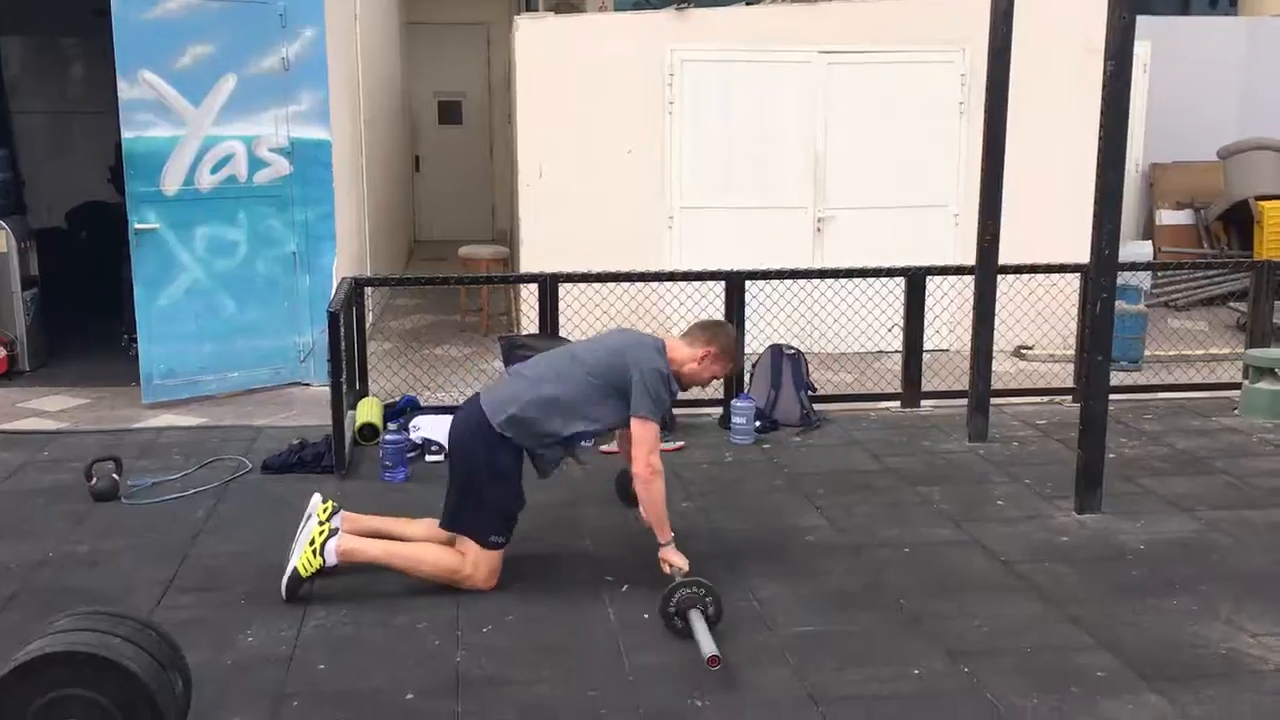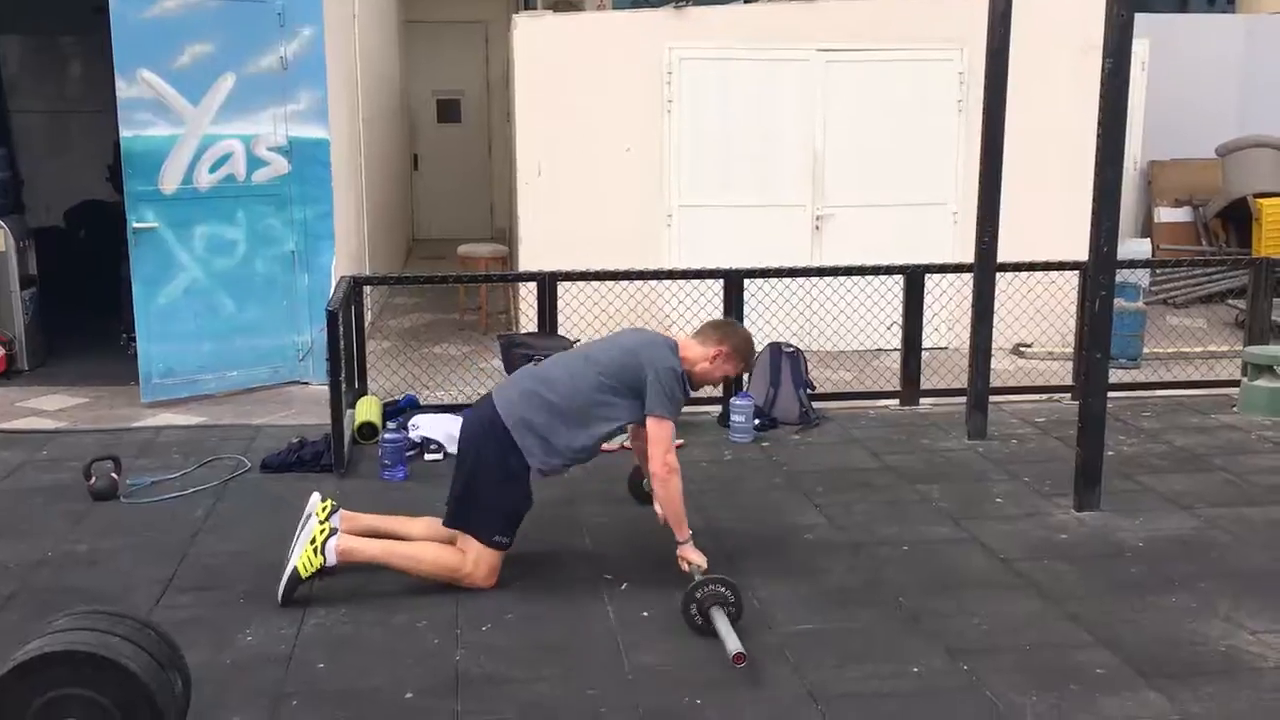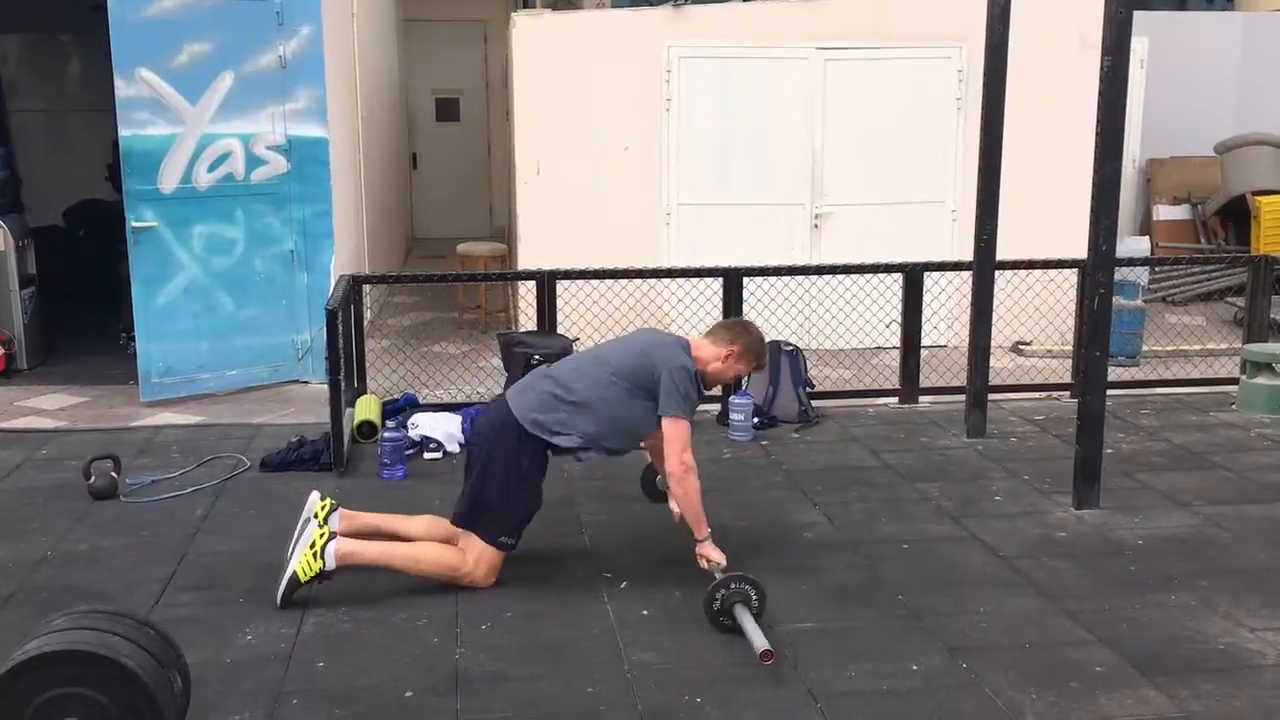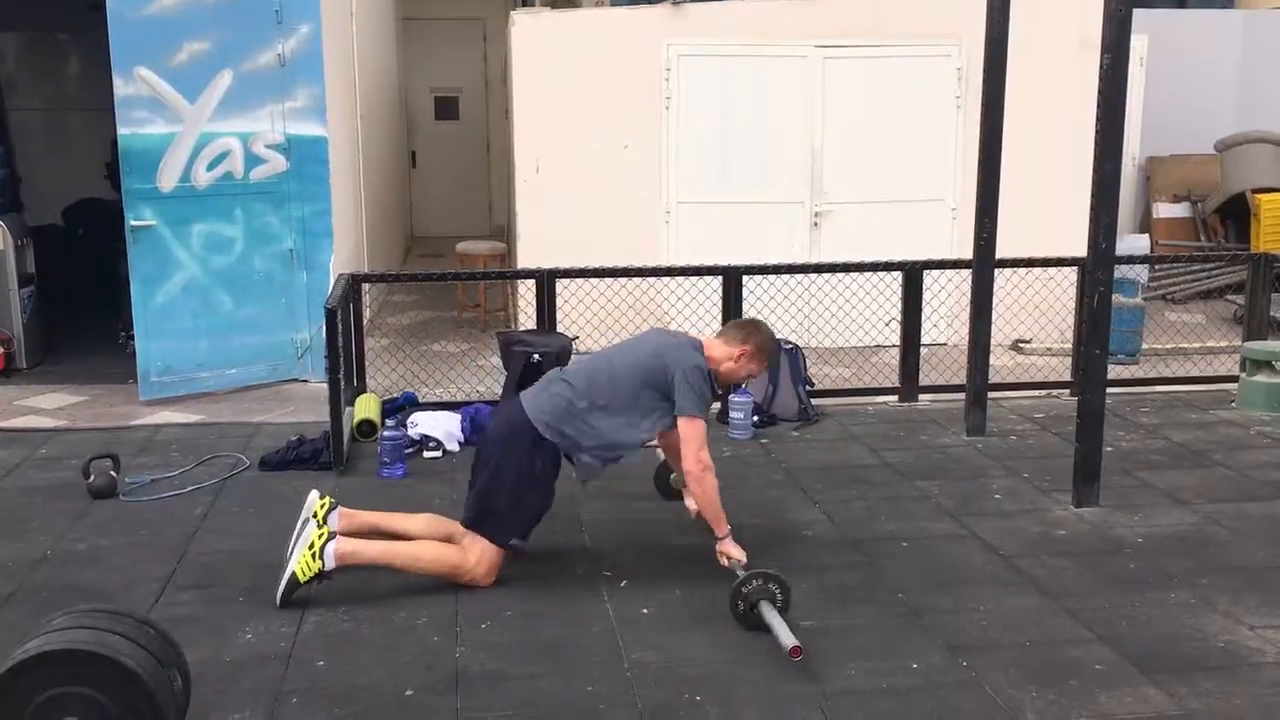
dt=0.1s
person 1, frame 1
left shoulder: (640, 350)
right shoulder: (653, 370)
left elbow: (629, 436)
right elbow: (647, 467)
left wrist: (645, 500)
right wrist: (666, 543)
left hip: (486, 419)
right hip: (494, 432)
left knee: (463, 539)
right knee: (477, 573)
left ankle: (336, 521)
right ankle: (337, 548)
person 1, frame 2
left shoulder: (652, 350)
right shoulder: (668, 369)
left elbow: (642, 435)
right elbow: (663, 465)
left wrist: (658, 497)
right wrist: (684, 541)
left hip: (495, 418)
right hip: (506, 432)
left knee: (465, 538)
right knee: (477, 570)
left ankle: (336, 520)
right ankle: (336, 548)
person 1, frame 3
left shoulder: (665, 349)
right shoulder: (681, 369)
left elbow: (653, 430)
right elbow: (680, 464)
left wrist: (671, 494)
right wrist: (702, 539)
left hip: (510, 418)
right hip: (520, 433)
left knee: (465, 536)
right knee: (475, 569)
left ankle: (335, 520)
right ankle: (334, 550)
person 1, frame 4
left shoulder: (677, 349)
right shoulder: (695, 368)
left elbow: (667, 427)
right elbow: (697, 462)
left wrist: (688, 493)
right wrist: (723, 536)
left hip: (519, 419)
right hip: (533, 435)
left knee: (467, 535)
right knee: (476, 567)
left ankle: (335, 517)
right ankle: (334, 550)
